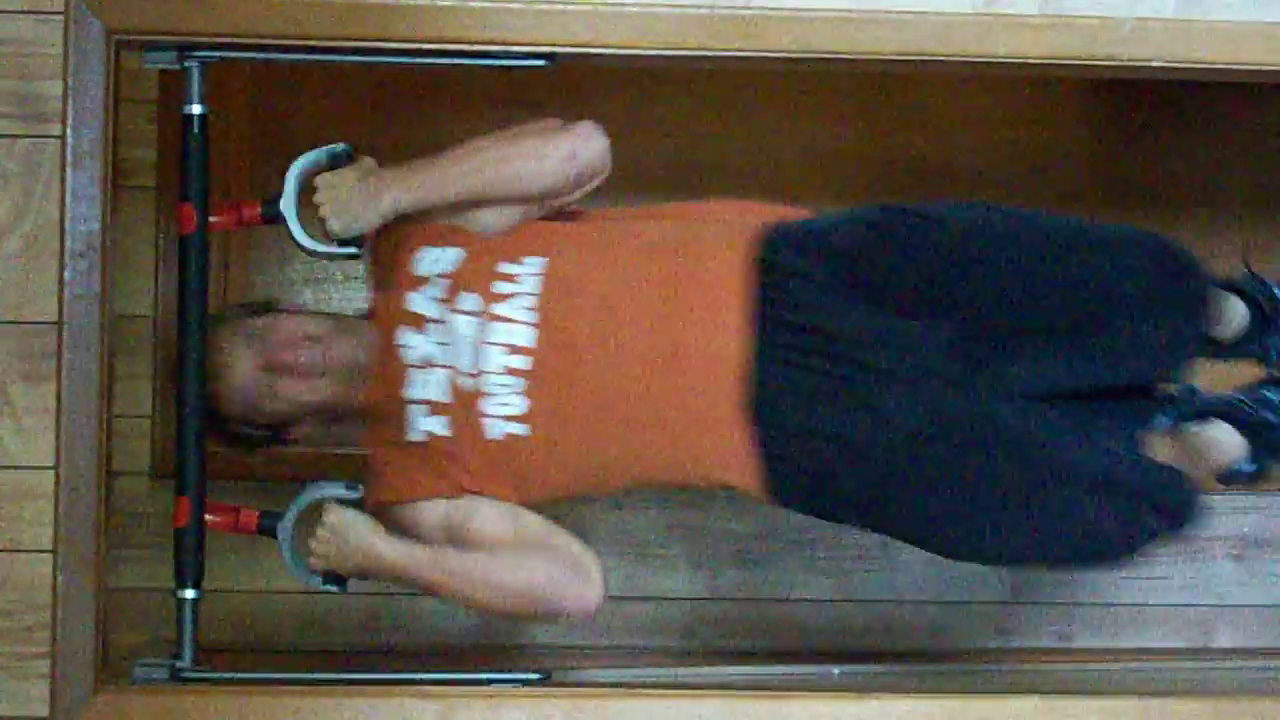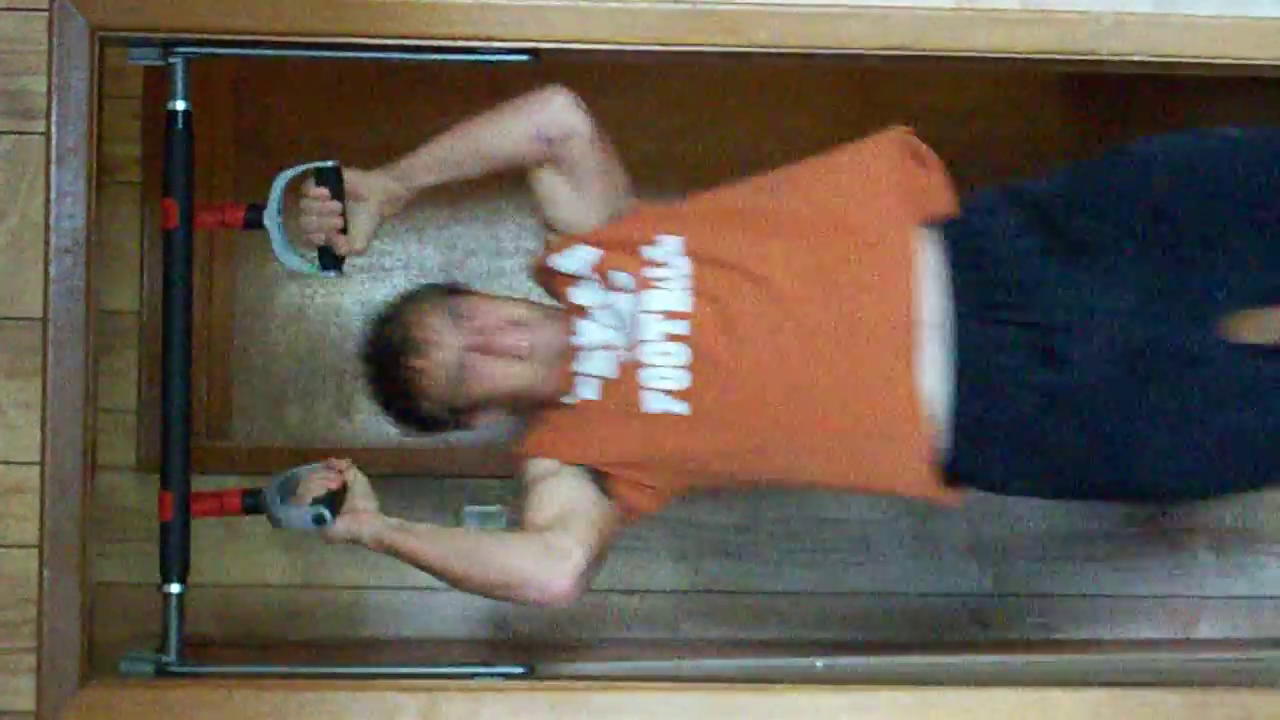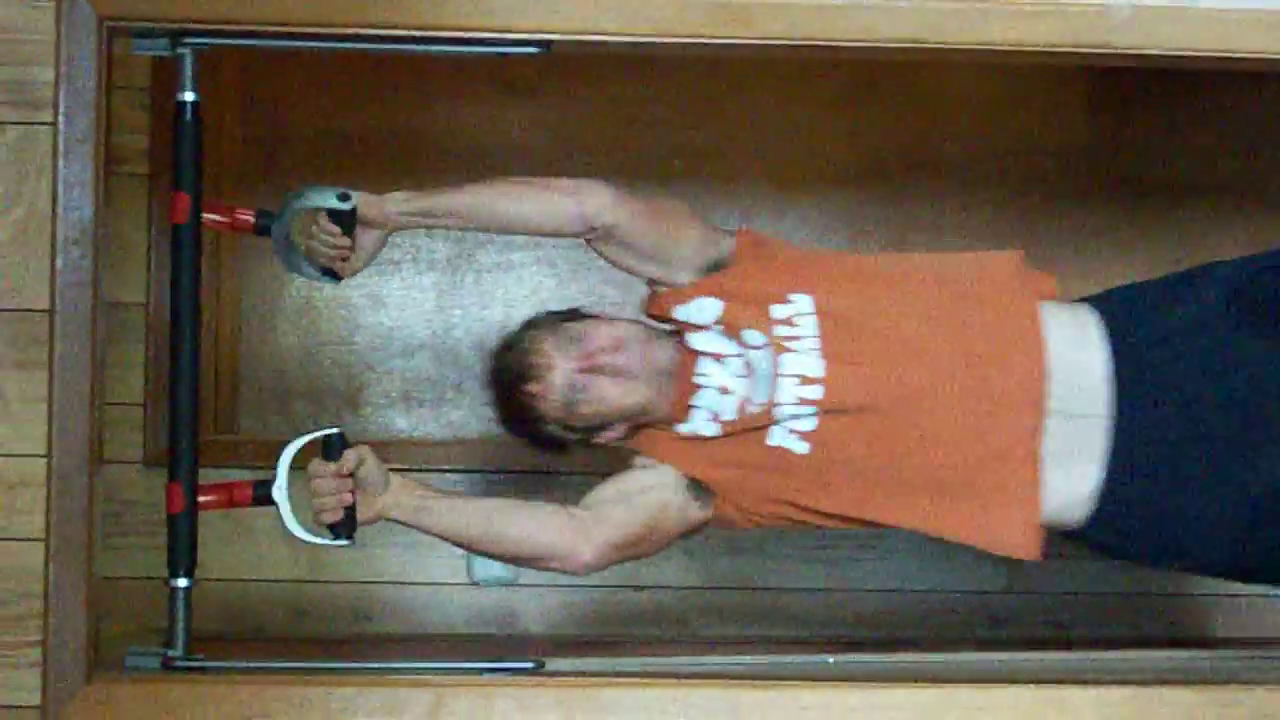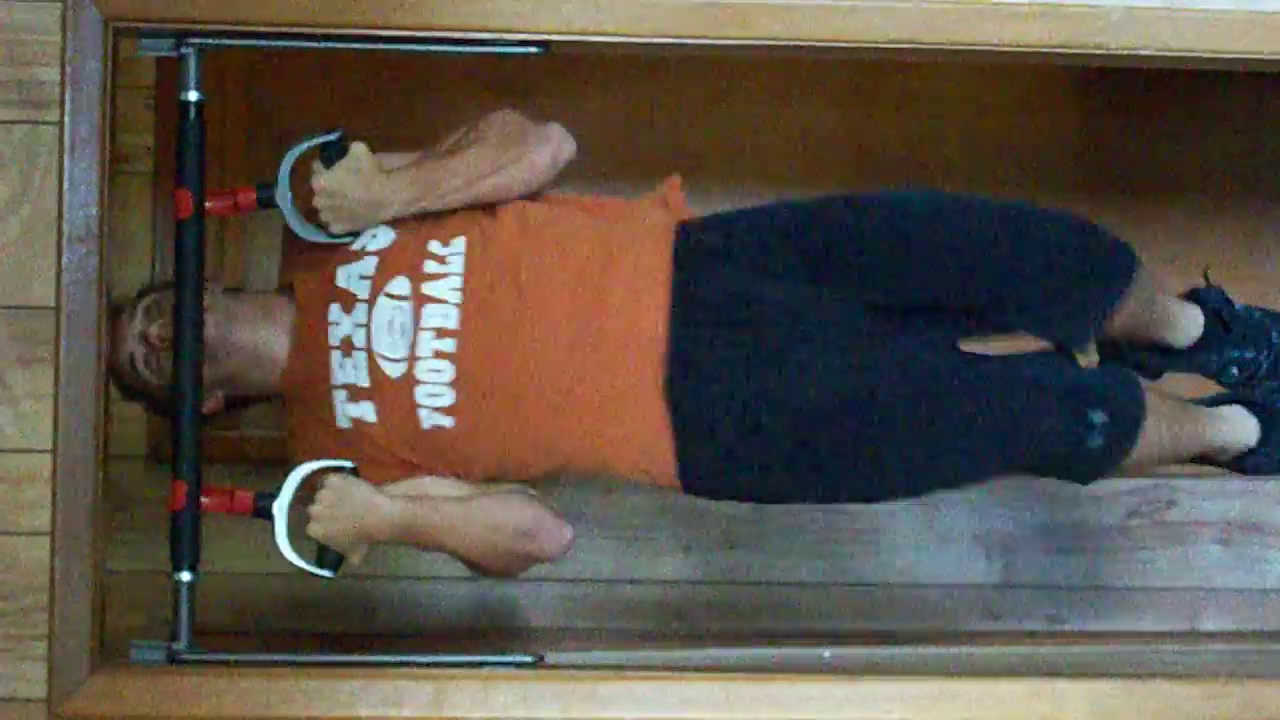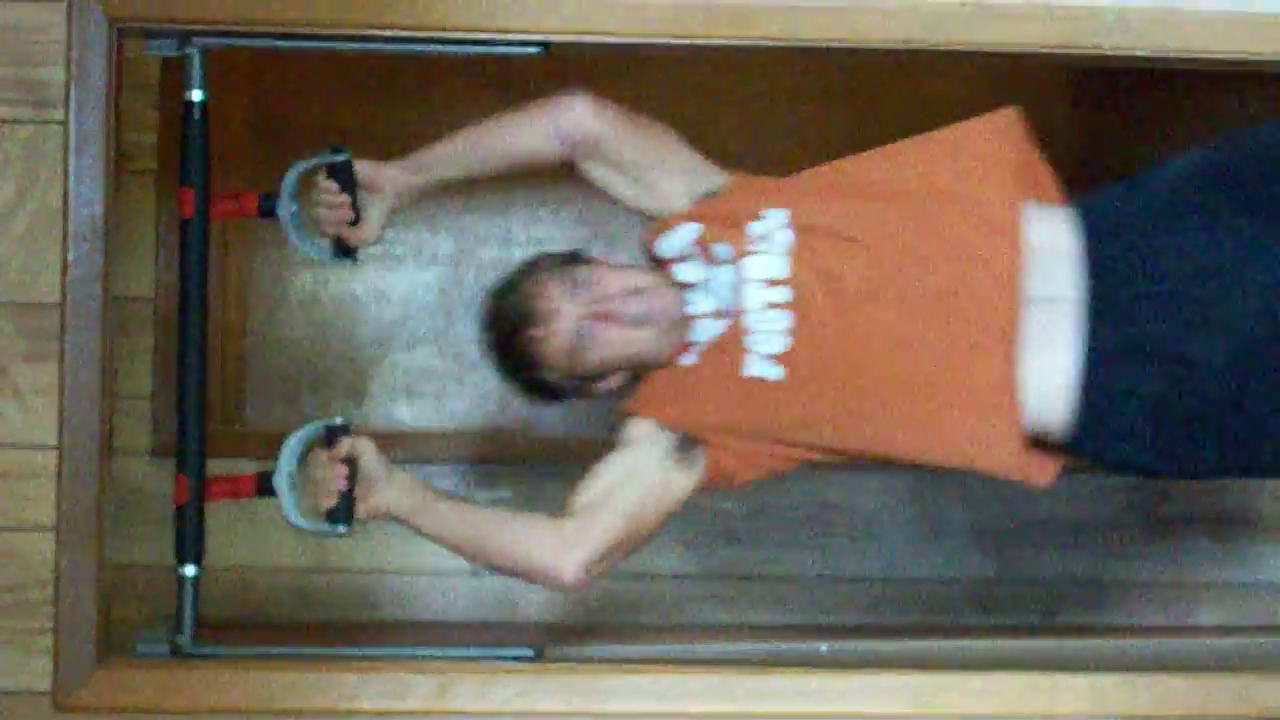
dt=0.7s
person 1, frame 1
left shoulder: (414, 247)
right shoulder: (421, 473)
left elbow: (578, 146)
right elbow: (575, 584)
left wrist: (398, 191)
right wrist: (387, 557)
left hip: (782, 275)
right hip: (793, 429)
left knee: (1128, 282)
right knee: (1107, 499)
person 1, frame 2
left shoulder: (578, 247)
right shoulder: (572, 451)
left elbow: (558, 114)
right elbow: (554, 571)
left wrist: (387, 182)
right wrist: (377, 529)
left hip: (969, 252)
right hip: (983, 414)
person 1, frame 3
left shoulder: (699, 276)
right shoulder: (686, 463)
left elbow: (597, 203)
right elbow: (581, 539)
left wrist: (396, 205)
right wrist: (395, 500)
left hip: (1081, 338)
person 1, frame 4
left shoulder: (330, 235)
right shoulder: (343, 445)
left elbow: (537, 143)
right elbow: (537, 532)
left wrist: (391, 193)
right wrist: (383, 523)
left hip: (705, 264)
right hip: (722, 424)
left knee: (1045, 255)
right knee: (1042, 414)
person 1, frame 5
left shoulder: (695, 226)
right shoulder: (681, 424)
left elbow: (578, 121)
right elbow: (568, 551)
left wrist: (401, 175)
right wrist: (394, 494)
